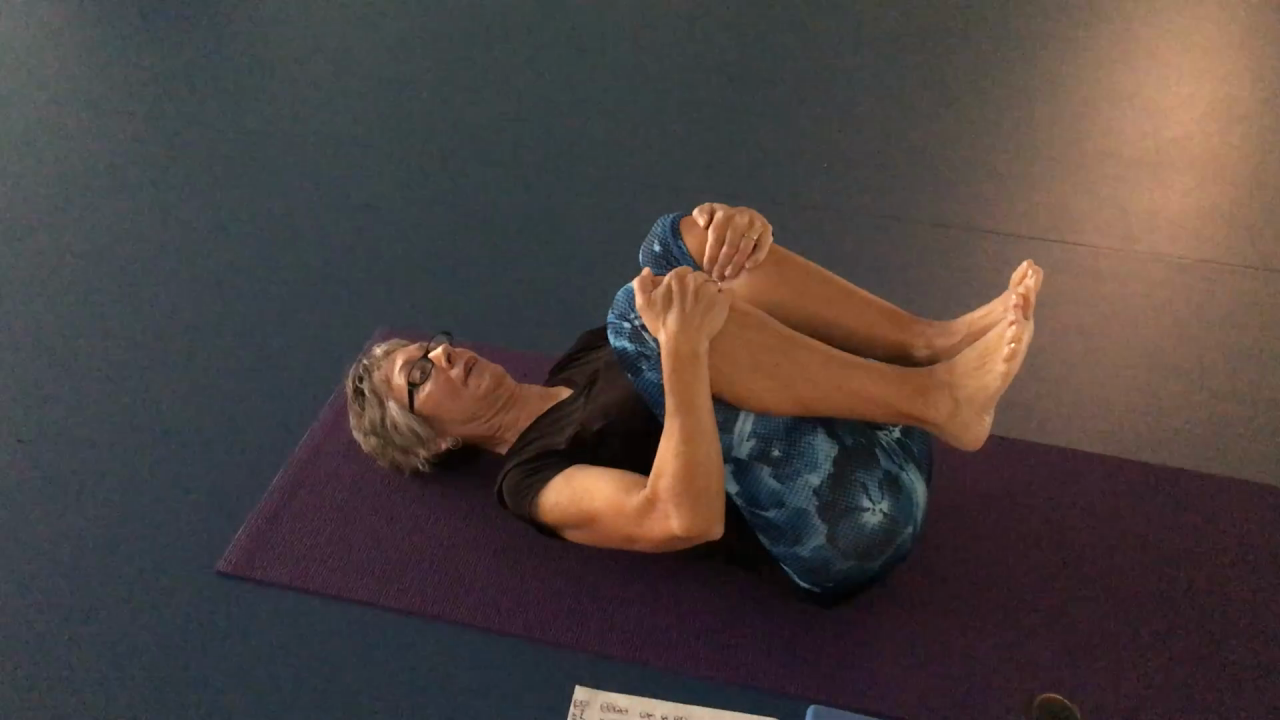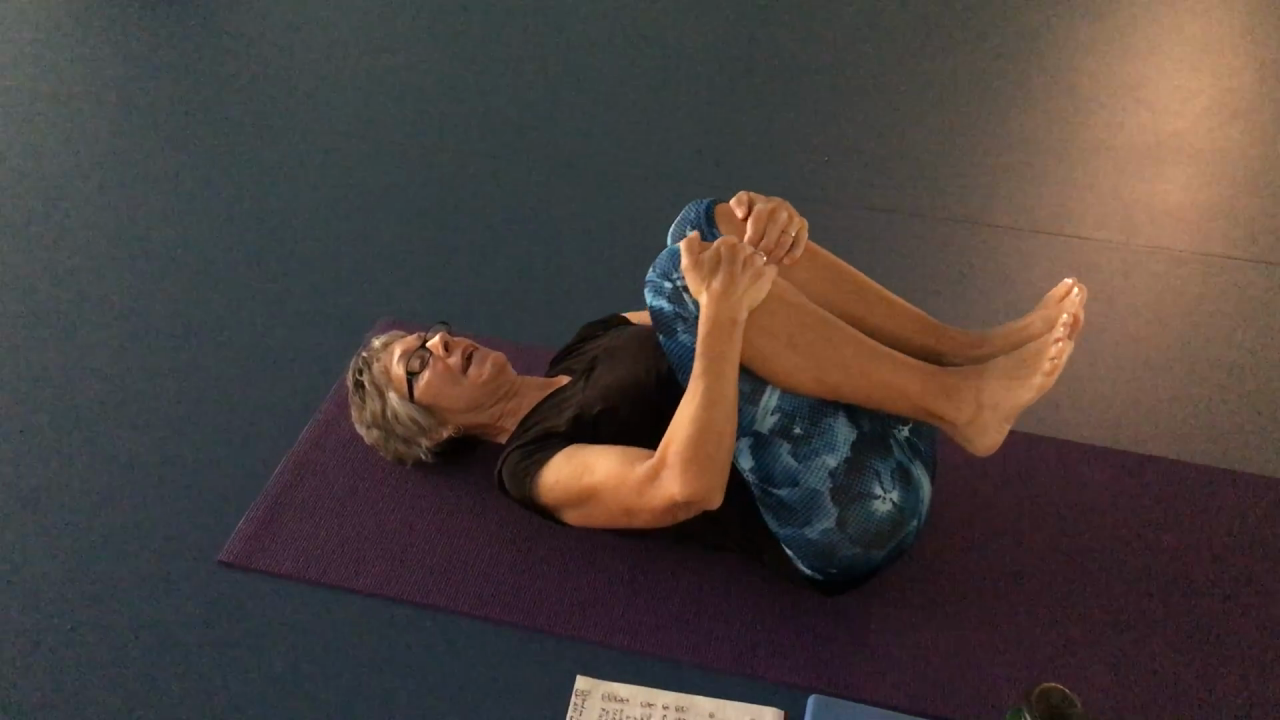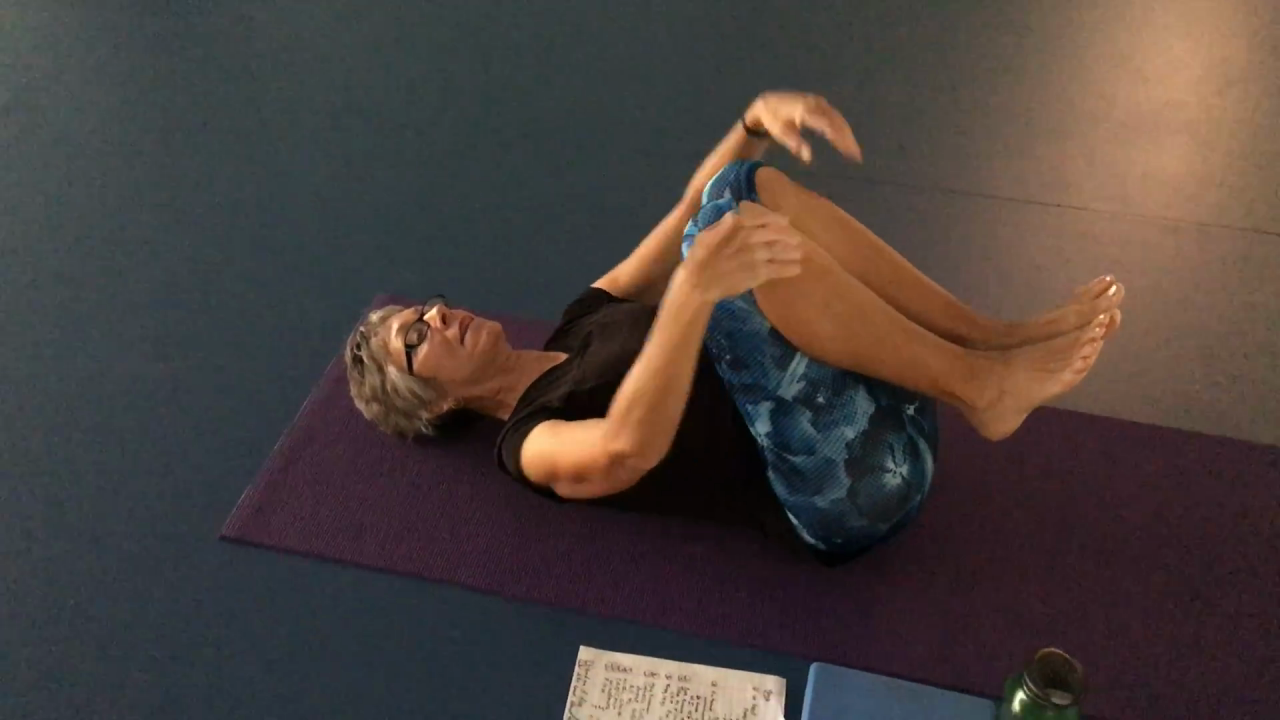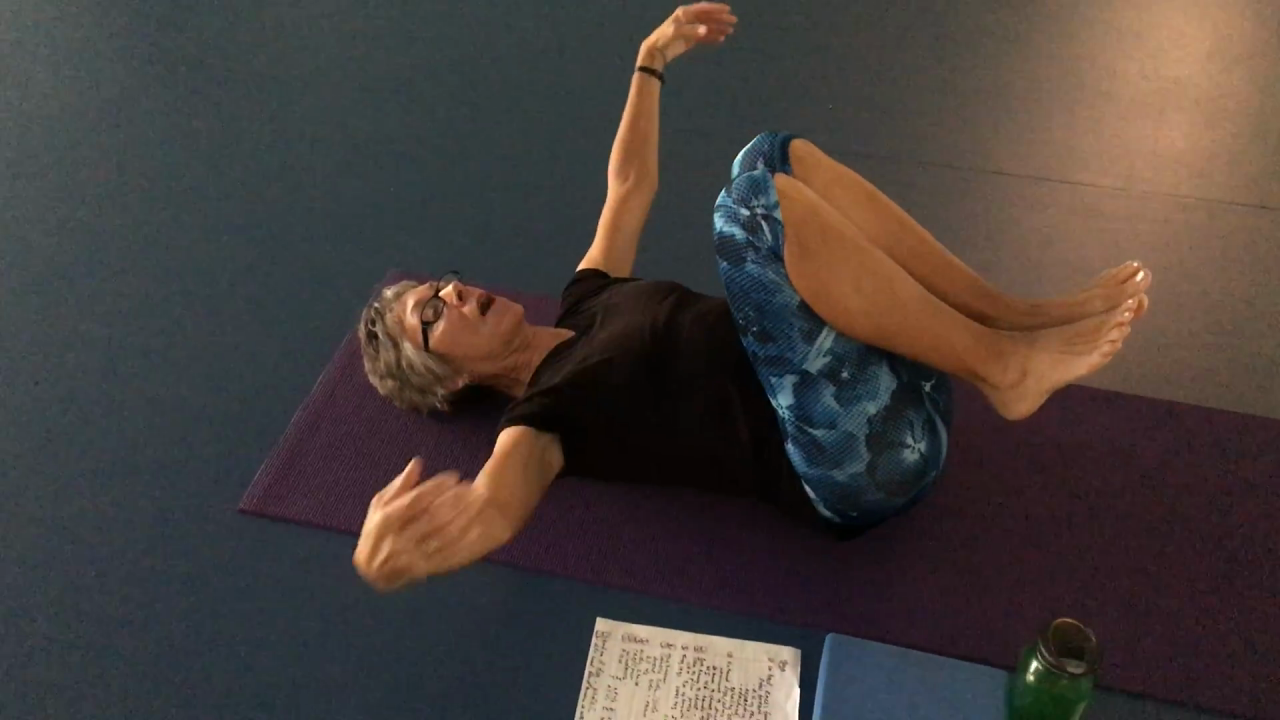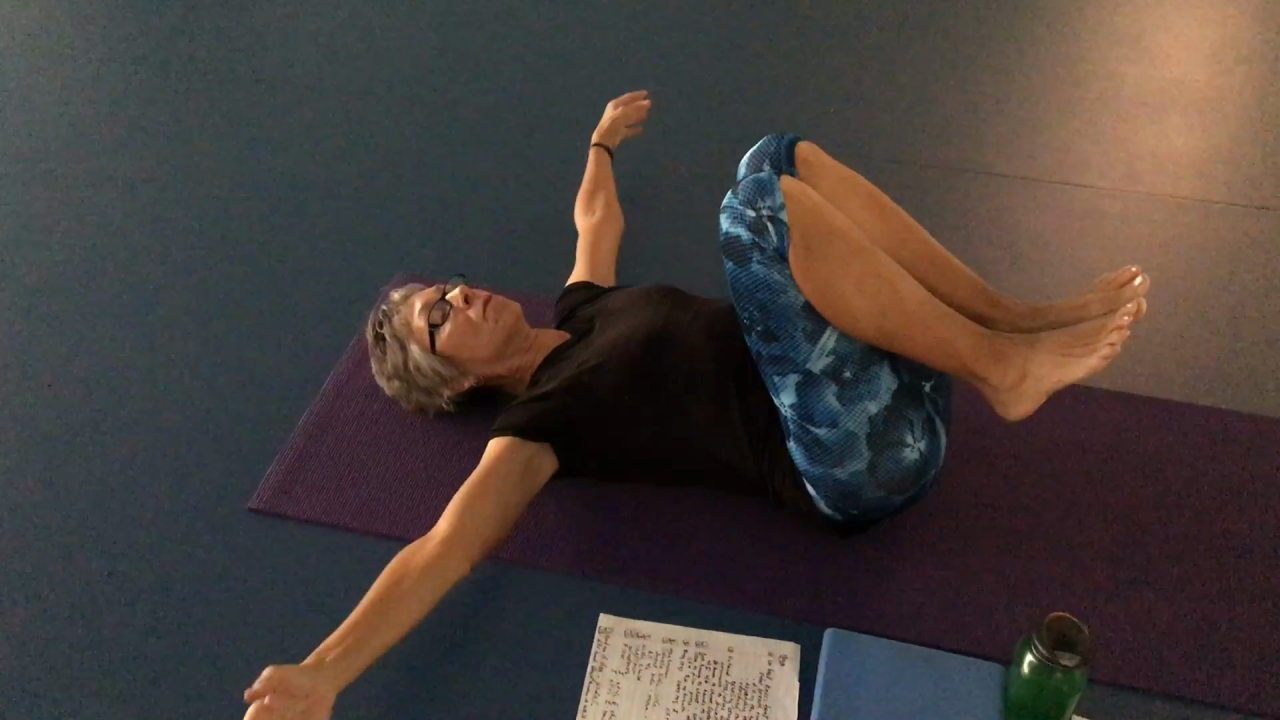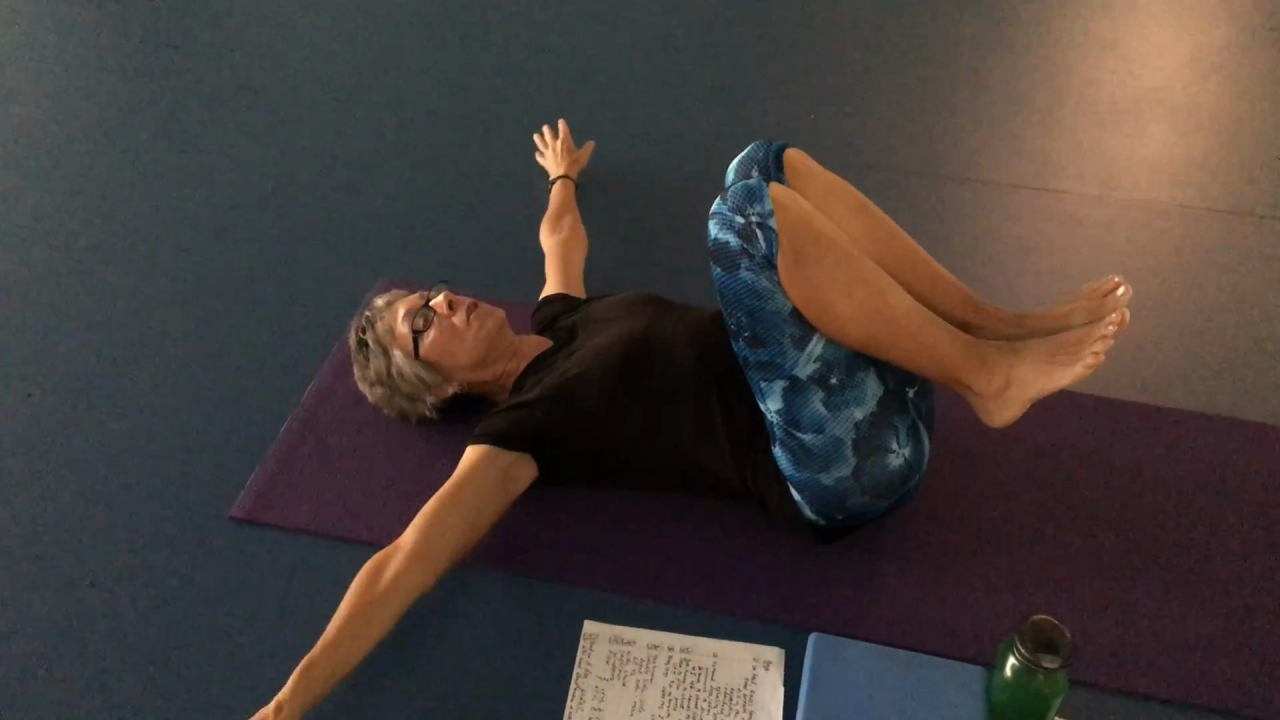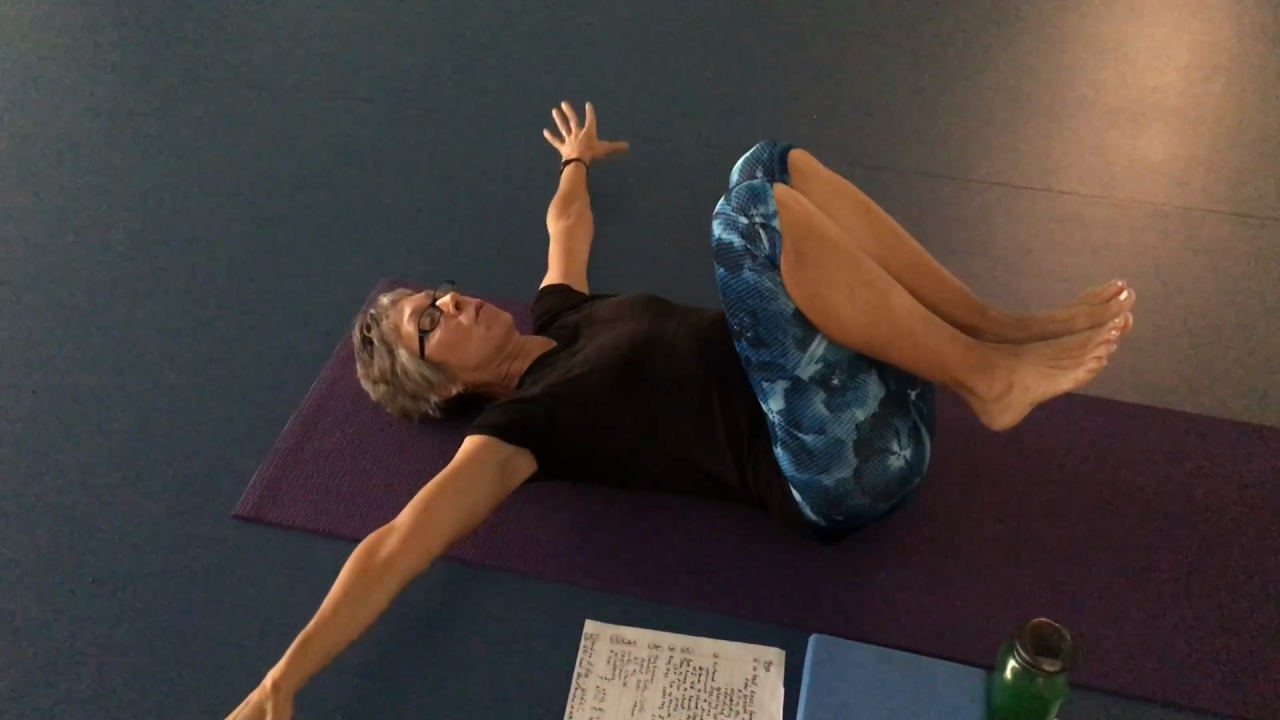
dt=0.7s
person 1, frame 1
left shoulder: (590, 355)
right shoulder: (534, 481)
left elbow: (740, 290)
right elbow: (689, 520)
left wrist: (740, 228)
right wrist: (681, 346)
left hip: (876, 447)
right hip: (845, 527)
left knee: (683, 242)
right knee: (644, 319)
left ankle: (932, 344)
right ankle: (939, 398)
person 1, frame 2
left shoulder: (592, 341)
right shoulder: (536, 468)
left elbow: (748, 309)
right elbow: (689, 487)
left wrist: (767, 219)
right wrist: (720, 312)
left hip: (881, 440)
right hip: (848, 516)
left knee: (711, 229)
right knee: (682, 284)
left ankle: (963, 350)
right ankle: (960, 401)
person 1, frame 3
left shoulder: (585, 324)
right shoulder: (532, 444)
left elbow: (693, 210)
right elbow: (631, 452)
left wrist: (757, 120)
right wrist: (691, 300)
left hip: (880, 425)
right hip: (847, 490)
left knee: (741, 195)
right knee: (726, 241)
left ankle: (992, 338)
right ankle: (981, 390)
person 1, frame 4
left shoulder: (586, 306)
right shoulder: (538, 419)
left elbow: (630, 184)
right elbow: (491, 509)
right wrist: (393, 546)
left hip: (893, 395)
right hip: (858, 460)
left knee: (775, 161)
right knee: (757, 206)
left ankle: (1014, 318)
right ankle: (1003, 368)
person 1, frame 5
left shoulder: (579, 312)
right shoulder: (537, 424)
left elbow: (598, 216)
right elbow: (441, 550)
left hip: (888, 397)
right hip: (855, 461)
left knee: (781, 162)
right knee: (762, 211)
left ankle: (1016, 320)
right ankle: (1004, 370)
person 1, frame 6
left shoulder: (559, 319)
right shoulder: (517, 433)
left elbow: (561, 236)
right elbow: (402, 566)
left hip: (874, 401)
right hip: (839, 464)
left knee: (765, 169)
right knee: (751, 215)
left ankle: (1002, 327)
right ankle: (989, 376)
person 1, frame 7
left shoulder: (557, 318)
right shoulder: (518, 427)
left elbow: (566, 223)
right elbow: (397, 546)
left wrist: (575, 161)
left hip: (873, 410)
right hip: (841, 467)
left knee: (772, 167)
right knee: (753, 215)
left ankle: (1005, 330)
right ankle: (992, 381)
